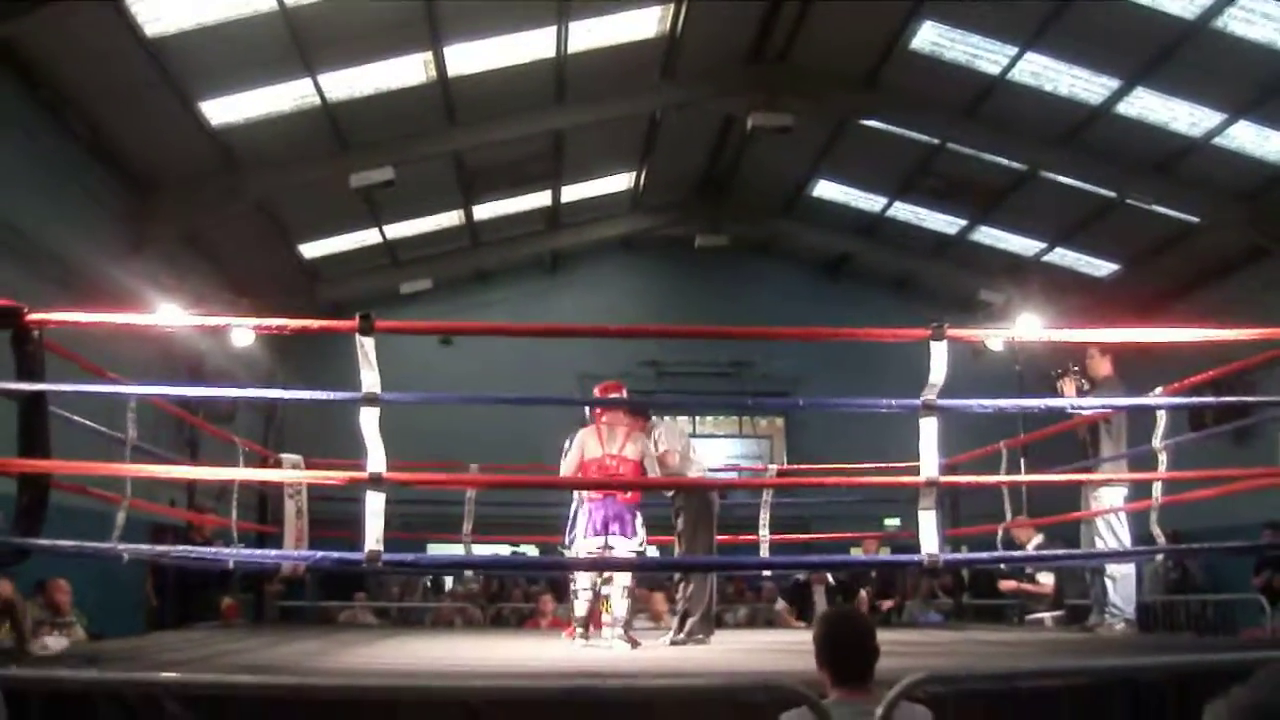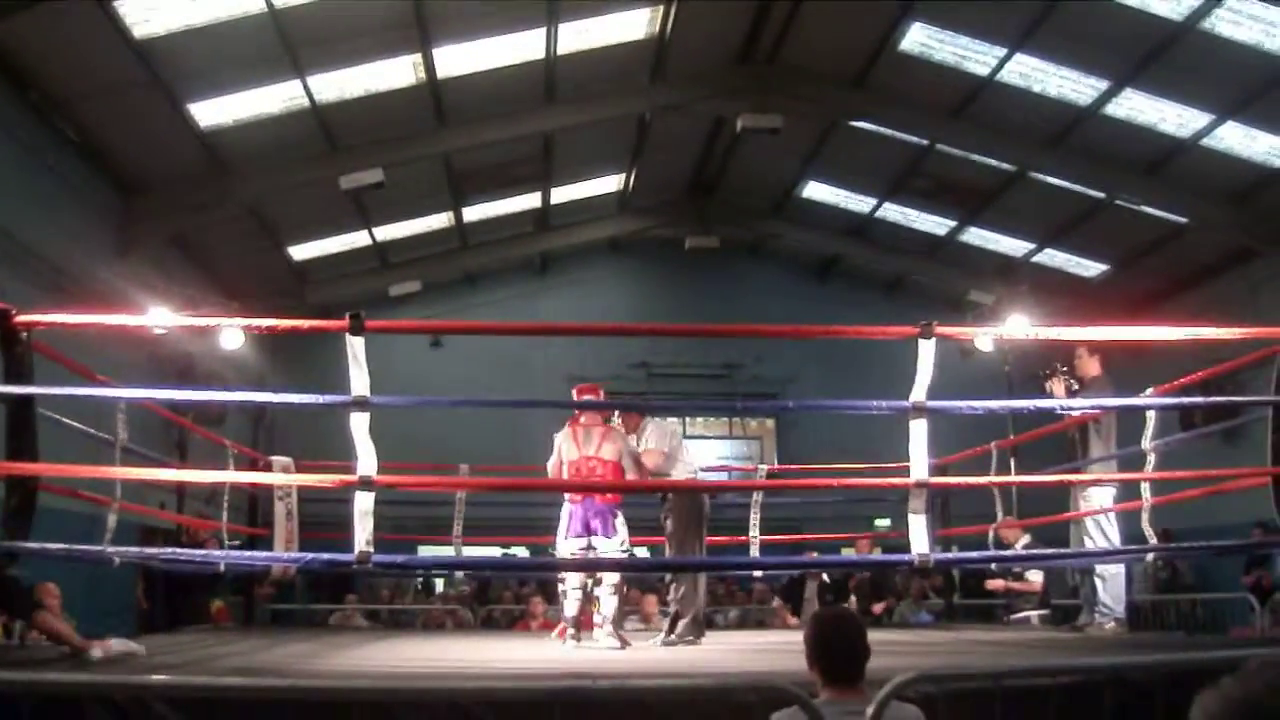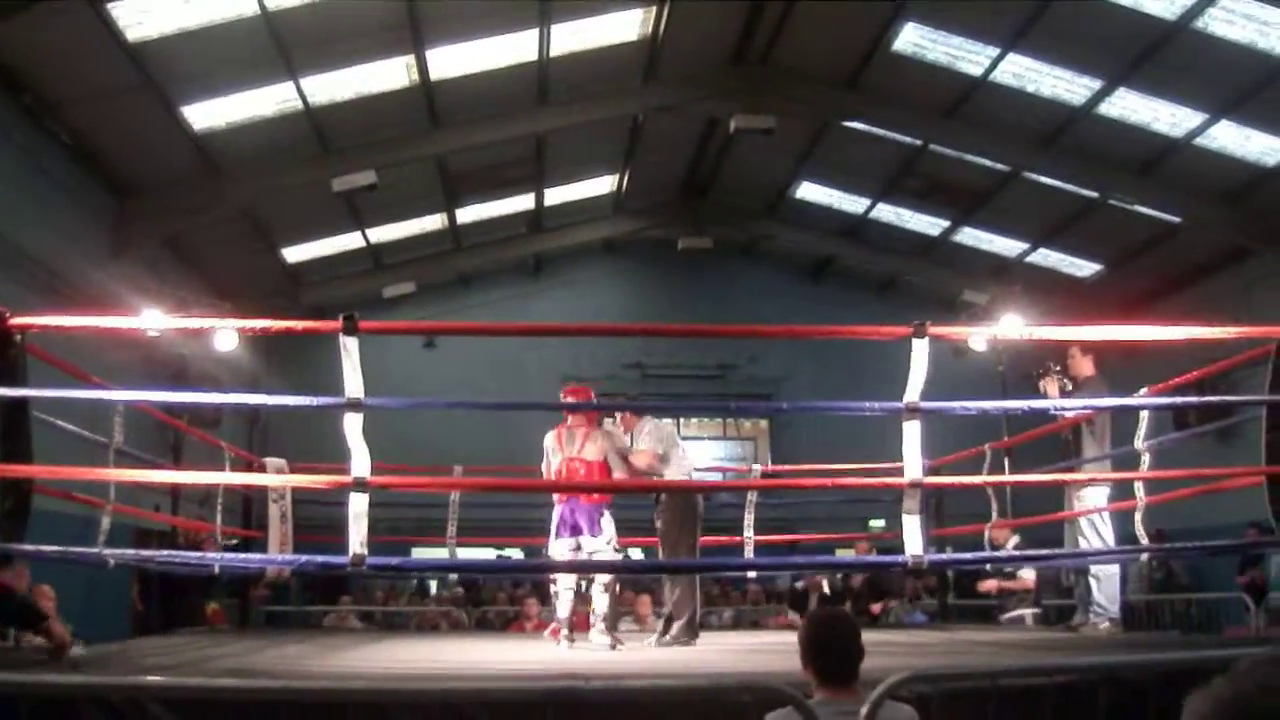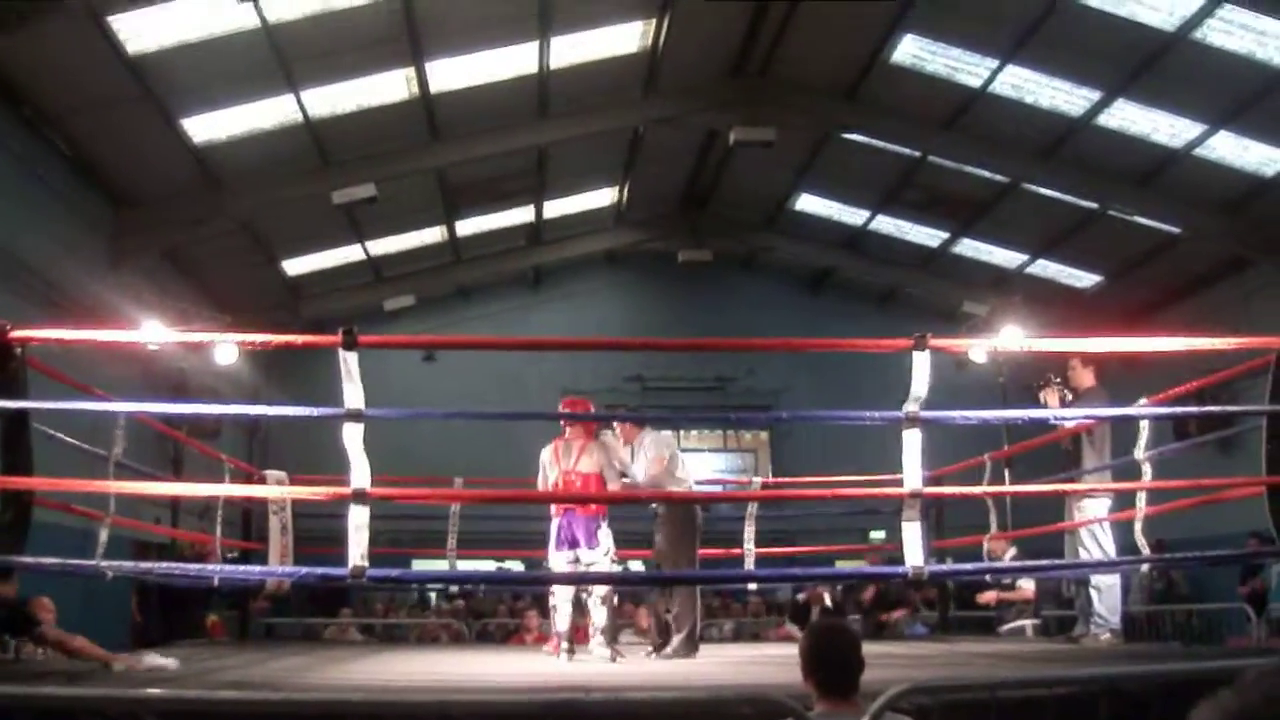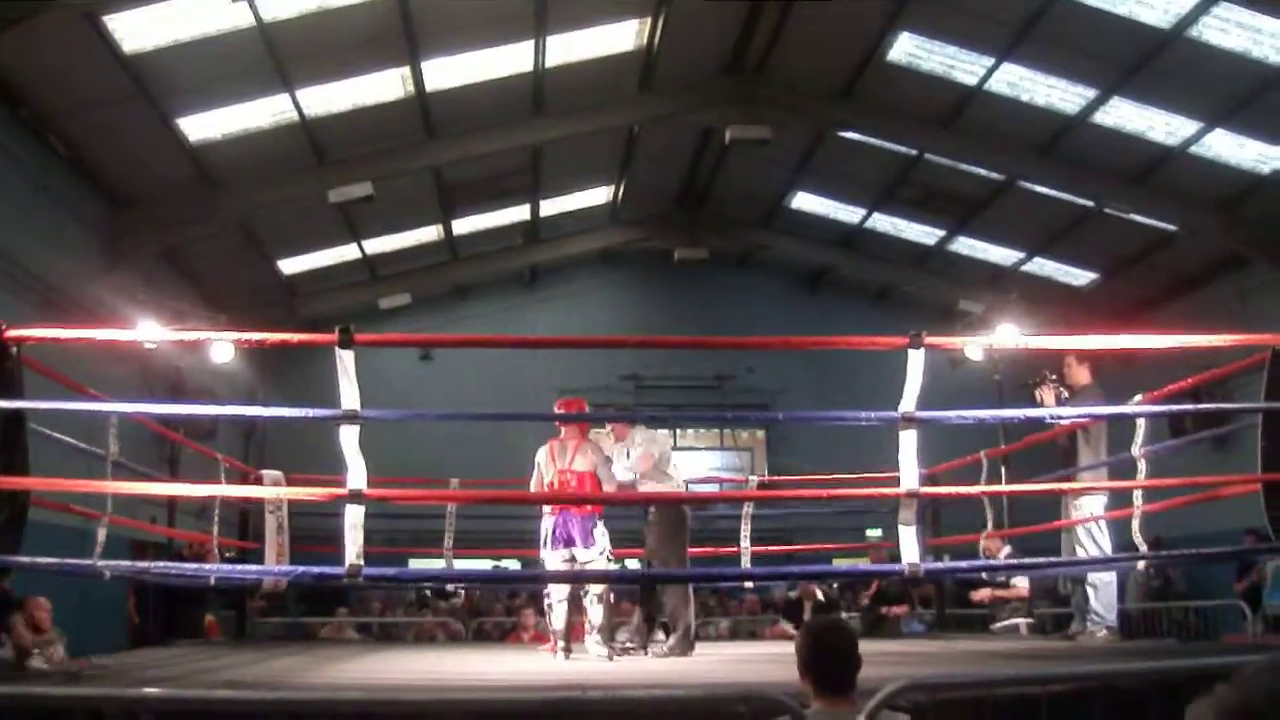
dt=0.2s
person 1, frame 1
left shoulder: (1111, 386)
right shoulder: (1099, 390)
right elbow: (1084, 430)
left wrist: (1072, 397)
right wrist: (1074, 397)
left hip: (1107, 478)
right hip: (1096, 477)
left knee: (1114, 549)
right knee: (1095, 551)
left ankle: (1122, 617)
right ankle: (1100, 614)
person 1, frame 2
left shoulder: (1100, 386)
right shoulder: (1088, 390)
right elbow: (1074, 428)
left wrist: (1061, 397)
right wrist: (1063, 398)
left hip: (1096, 478)
right hip: (1084, 477)
left knee: (1103, 549)
right knee: (1084, 551)
left ankle: (1112, 616)
right ankle: (1090, 613)
person 1, frame 3
left shoulder: (1094, 385)
right shoulder: (1082, 390)
left elbow: (1070, 412)
right elbow: (1068, 426)
left wrist: (1055, 397)
right wrist: (1056, 397)
left hip: (1090, 478)
right hip: (1079, 477)
left knee: (1097, 549)
right knee: (1078, 550)
left ankle: (1106, 616)
right ankle: (1085, 613)
person 1, frame 4
left shoulder: (1095, 396)
right shoulder: (1081, 401)
left elbow: (1070, 423)
right elbow: (1069, 438)
left wrist: (1055, 407)
right wrist: (1057, 407)
left hip: (1091, 489)
right hip: (1079, 488)
left knee: (1098, 560)
right knee: (1079, 562)
left ankle: (1108, 627)
right ankle: (1086, 625)
person 1, frame 5
left shoulder: (1090, 394)
right shoulder: (1078, 398)
right elbow: (1064, 436)
left wrist: (1051, 406)
right wrist: (1052, 406)
left hip: (1087, 486)
right hip: (1075, 485)
left knee: (1094, 557)
right knee: (1075, 559)
left ankle: (1104, 624)
right ankle: (1082, 622)
person 2, frame 1
left shoulder: (586, 434)
right shoulder: (637, 437)
left elbow: (566, 473)
right elbow: (654, 477)
left hip: (593, 506)
right hip: (625, 508)
left knee: (586, 570)
right knee: (623, 570)
left ankle: (581, 629)
right ankle: (619, 631)
person 2, frame 2
left shoulder: (565, 436)
right shoulder: (616, 437)
left elbow: (553, 473)
right elbow: (634, 477)
left hip: (575, 508)
right hip: (605, 508)
left knee: (574, 572)
right knee: (611, 570)
left ankle: (571, 631)
right ankle: (608, 629)
person 2, frame 3
left shoulder: (552, 438)
right shoulder: (601, 437)
left elbow: (548, 474)
right elbow: (621, 475)
left hip: (563, 508)
right hip: (593, 508)
left knee: (565, 572)
left ankle: (564, 632)
right ankle: (600, 626)
person 2, frame 4
left shoulder: (549, 452)
right shoulder: (596, 449)
left elbow: (543, 489)
right elbow: (615, 487)
left hip: (561, 521)
right hip: (590, 520)
left knee: (562, 584)
right knee: (601, 580)
left ankle: (564, 645)
right ankle: (599, 639)
person 2, frame 5
left shoulder: (544, 452)
right shoulder: (591, 449)
left elbow: (535, 491)
right elbow: (611, 488)
left hip: (556, 520)
right hip: (586, 519)
left knee: (558, 584)
right knee: (597, 579)
left ankle: (560, 644)
right ankle: (596, 637)
person 3, frame 1
left shoulder: (664, 428)
right shoulder: (653, 434)
left elbow: (669, 460)
left hip: (695, 494)
right hip: (686, 496)
left knee: (694, 559)
right knee: (687, 560)
left ankle: (698, 628)
right ankle: (684, 626)
person 3, frame 2
left shoulder: (656, 428)
right shoulder: (645, 434)
left elbow: (653, 460)
right elbow: (648, 468)
left hip: (685, 496)
right hip: (676, 497)
left knee: (685, 560)
left ankle: (688, 630)
right ankle: (676, 627)
person 3, frame 3
left shoulder: (653, 428)
right shoulder: (643, 432)
left elbow: (645, 461)
right elbow: (643, 466)
left hip: (678, 496)
right hip: (670, 497)
left knee: (679, 561)
right knee: (671, 563)
left ankle: (683, 631)
right ankle: (670, 628)
person 3, frame 4
left shoulder: (655, 440)
right shoulder: (643, 446)
left elbow: (655, 467)
right elbow: (642, 475)
right wrist: (619, 457)
left hip: (678, 509)
right hip: (668, 510)
left knee: (679, 573)
right knee: (661, 574)
left ankle: (684, 643)
right ankle: (664, 639)
person 3, frame 5
left shoulder: (647, 438)
right shoulder: (631, 445)
left elbow: (642, 465)
left wrist: (623, 466)
left hip: (667, 508)
right hip: (657, 509)
left knee: (672, 572)
left ankle: (681, 641)
right ankle: (640, 639)
